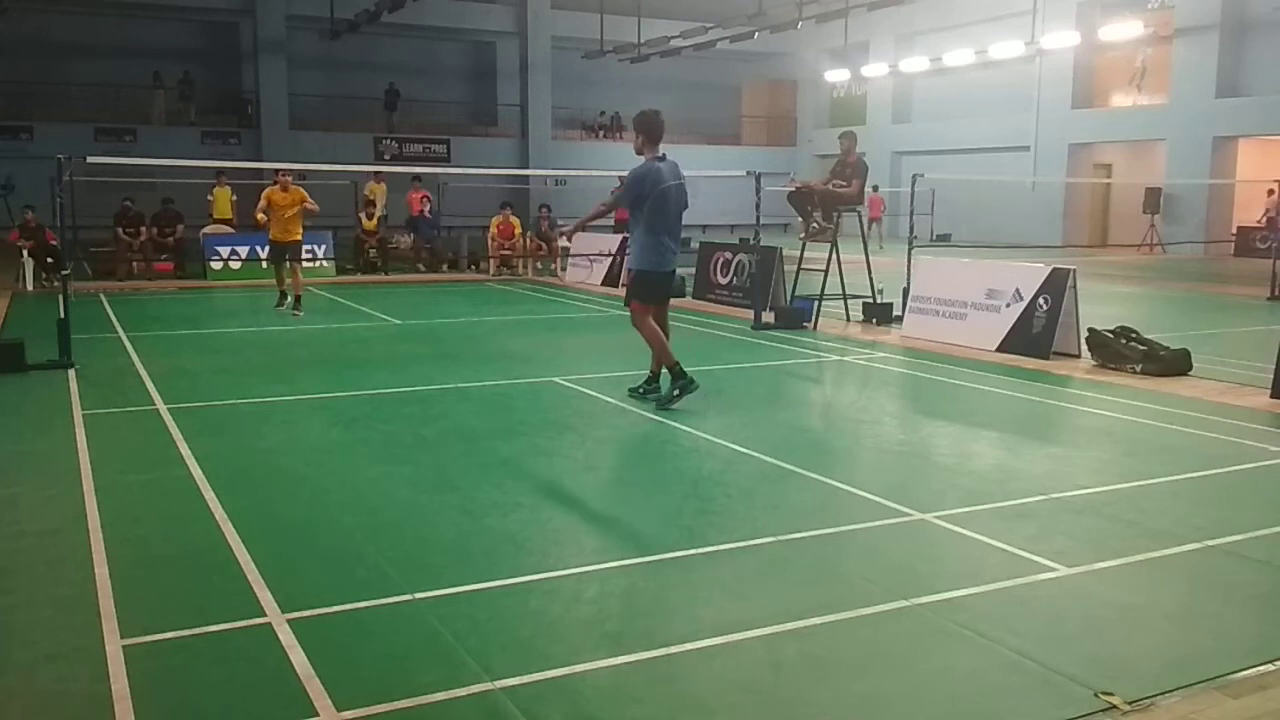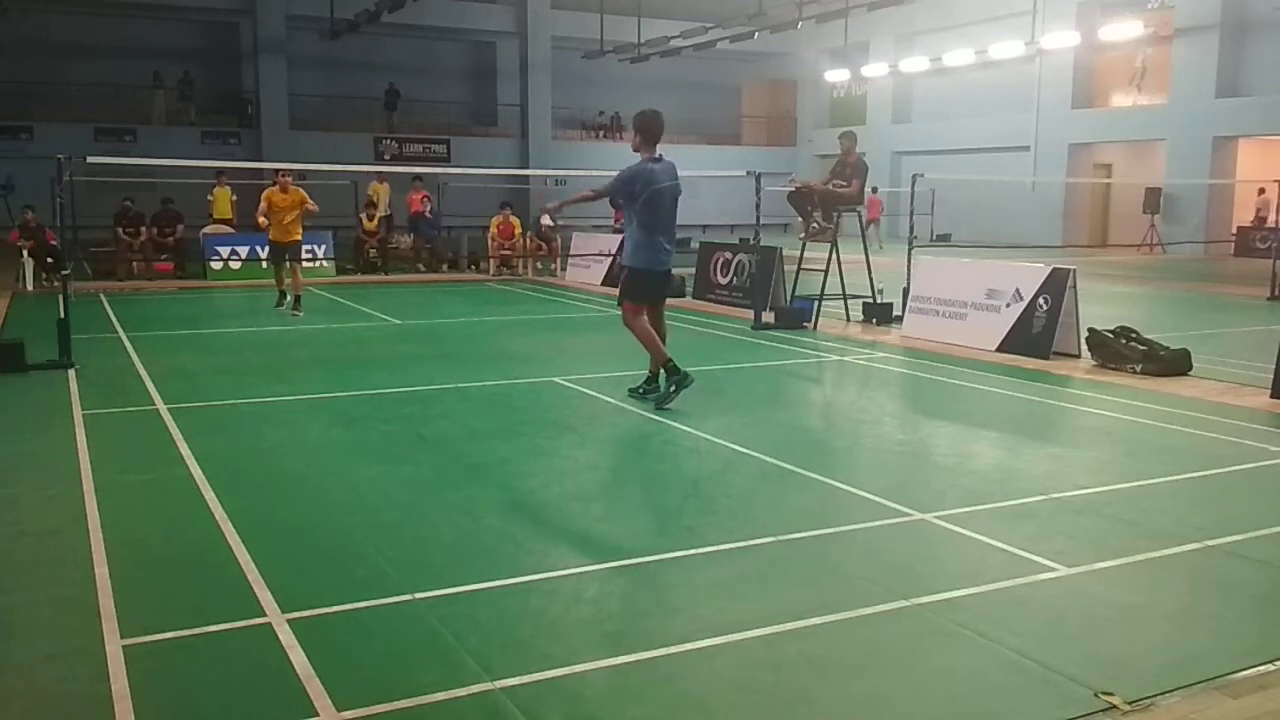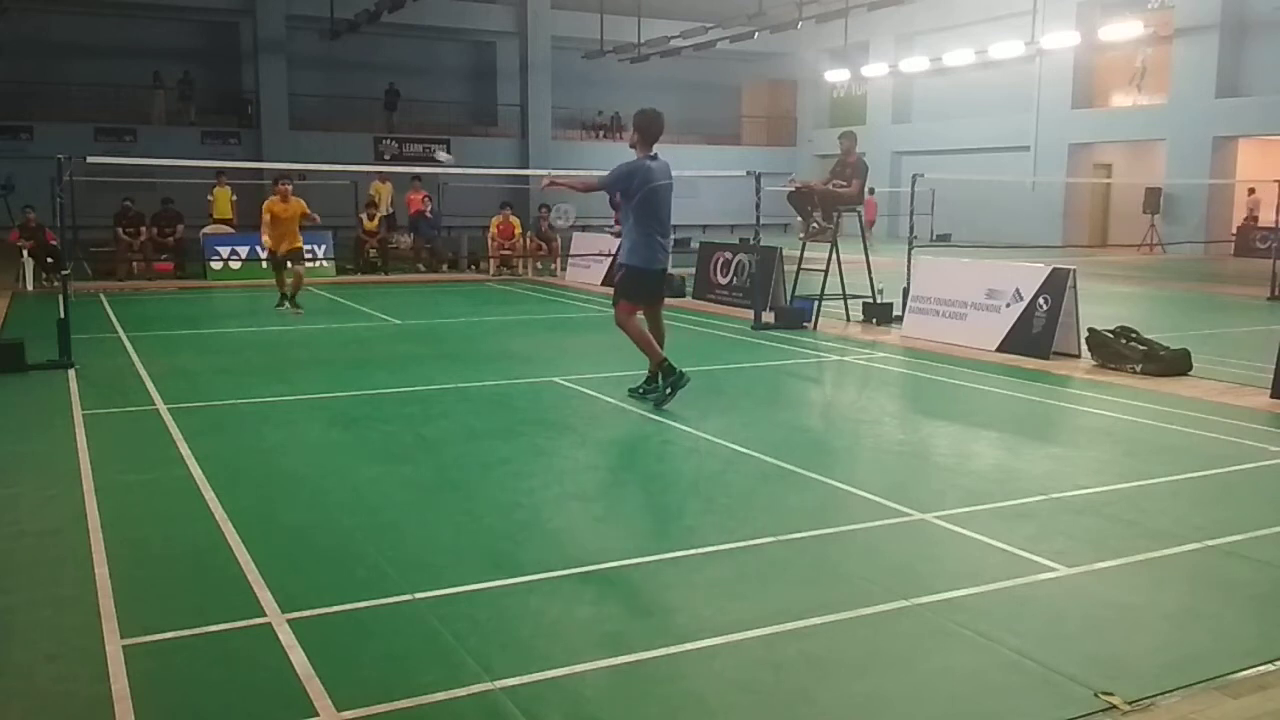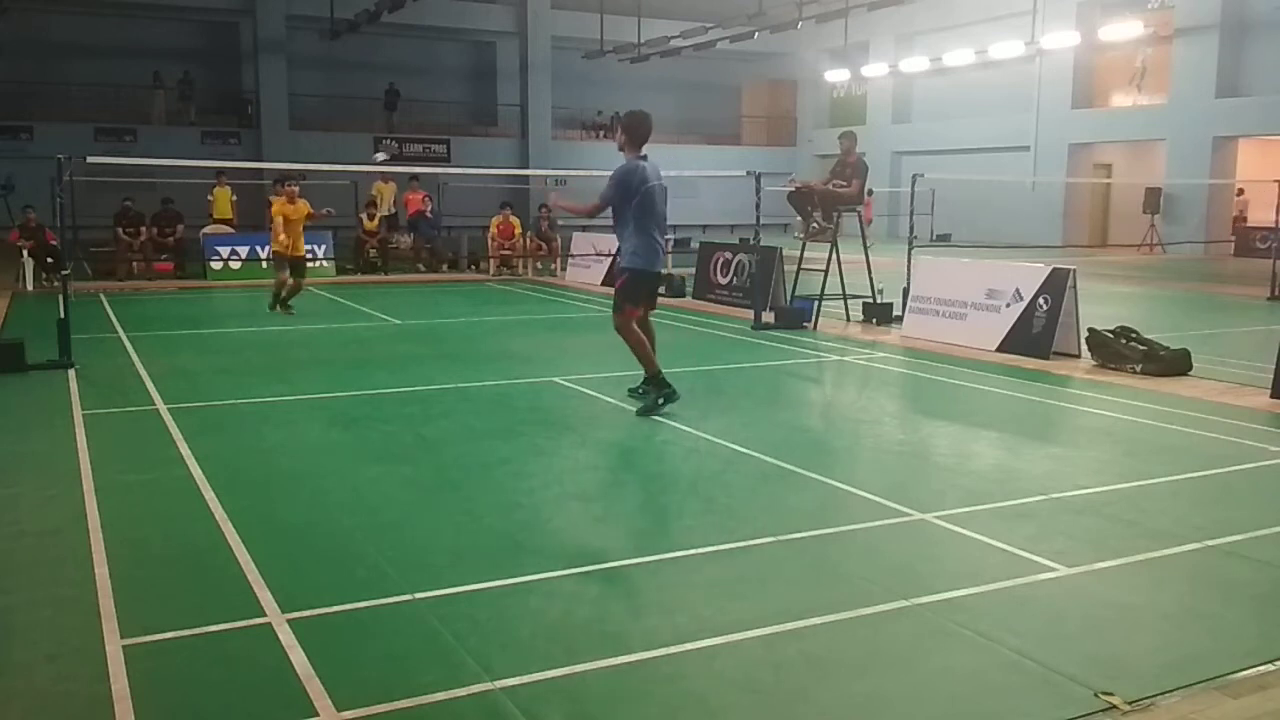
dt=0.2s
person 1, frame 1
left shoulder: (641, 174)
right shoulder: (674, 169)
left elbow: (608, 207)
left wrist: (575, 227)
left hip: (646, 260)
right hip: (667, 258)
left knee: (641, 318)
right knee: (658, 317)
left ankle: (680, 376)
right ankle: (653, 380)
person 1, frame 2
left shoulder: (635, 173)
right shoulder: (670, 169)
left elbow: (596, 194)
left wrist: (560, 204)
left hip: (640, 258)
right hip: (663, 257)
left knee: (632, 317)
right knee: (655, 316)
left ankle: (674, 372)
right ankle: (653, 380)
person 1, frame 3
left shoulder: (632, 169)
right shoulder: (664, 168)
left elbow: (591, 186)
left wrist: (555, 181)
left hip: (637, 257)
right hip: (659, 256)
left knee: (625, 317)
right knee: (653, 316)
left ankle: (670, 371)
right ankle: (654, 379)
person 1, frame 4
left shoulder: (626, 172)
right shoulder: (651, 169)
left elbow: (593, 210)
left wrist: (560, 205)
left hip: (636, 260)
right hip: (653, 257)
left knee: (623, 322)
right knee: (641, 319)
left ankle: (661, 385)
right ankle: (651, 382)
